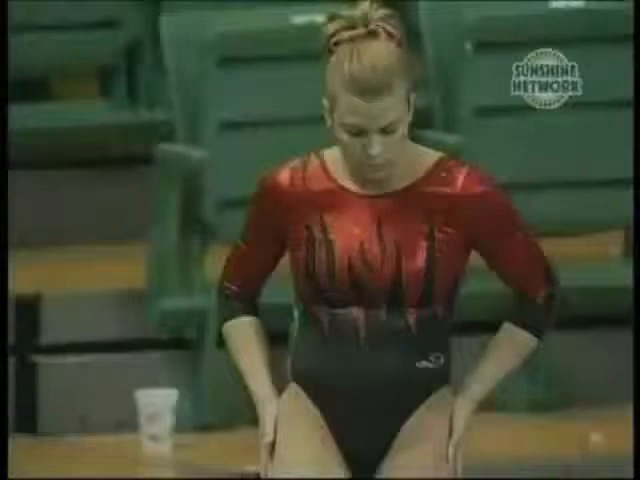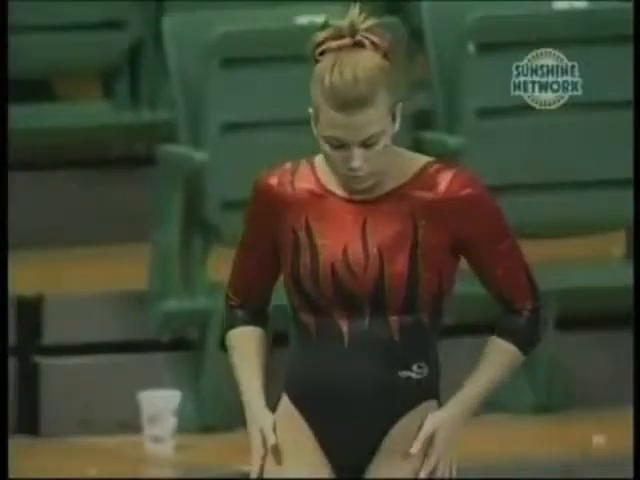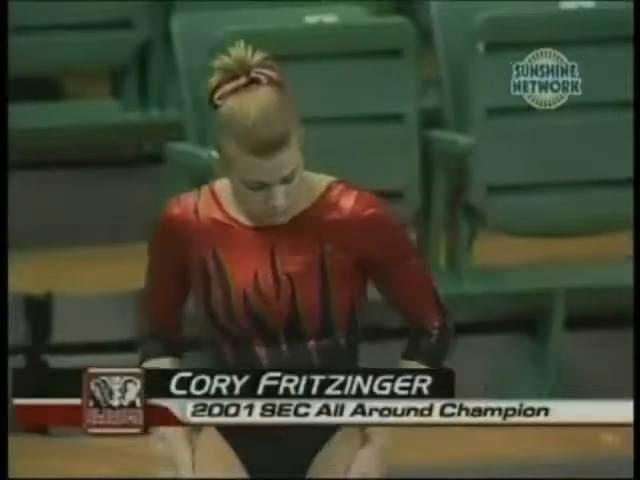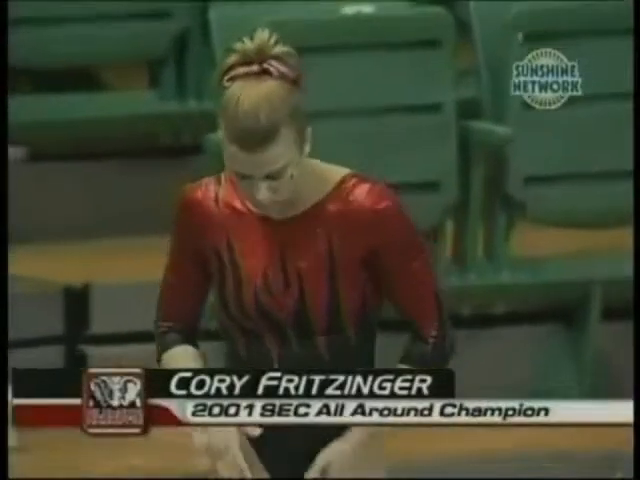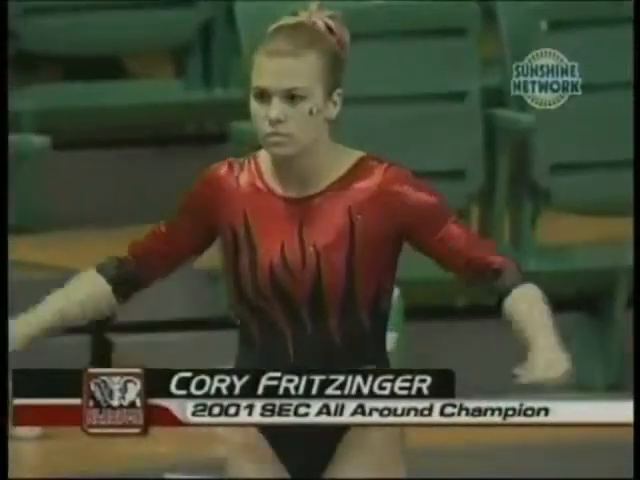
dt=0.7s
person 1, frame 1
left shoulder: (463, 193)
right shoulder: (290, 190)
left elbow: (539, 298)
right elbow: (235, 296)
left wrist: (470, 397)
right wrist: (264, 397)
left hip: (416, 413)
right hip: (313, 410)
person 1, frame 2
left shoulder: (451, 197)
right shoulder: (281, 195)
left elbow: (524, 312)
right elbow: (243, 307)
left wrist: (456, 411)
right wrist: (255, 406)
left hip: (404, 425)
right hip: (305, 419)
person 1, frame 3
left shoulder: (357, 218)
right shoulder: (186, 225)
left elbow: (432, 332)
right elbow: (158, 340)
left wrist: (378, 440)
right wrist: (177, 442)
left hip: (331, 442)
person 1, frame 4
left shoulder: (370, 210)
right shoulder: (203, 210)
left elbow: (431, 341)
right elbow: (173, 330)
left wrist: (358, 439)
left hip: (342, 437)
right hip: (249, 438)
person 1, frame 5
left shoulder: (384, 191)
right shoulder: (223, 188)
left elbow: (499, 273)
right elbow: (130, 271)
left wrist: (545, 343)
right wrist: (26, 326)
left hip: (357, 430)
right hip: (258, 431)
